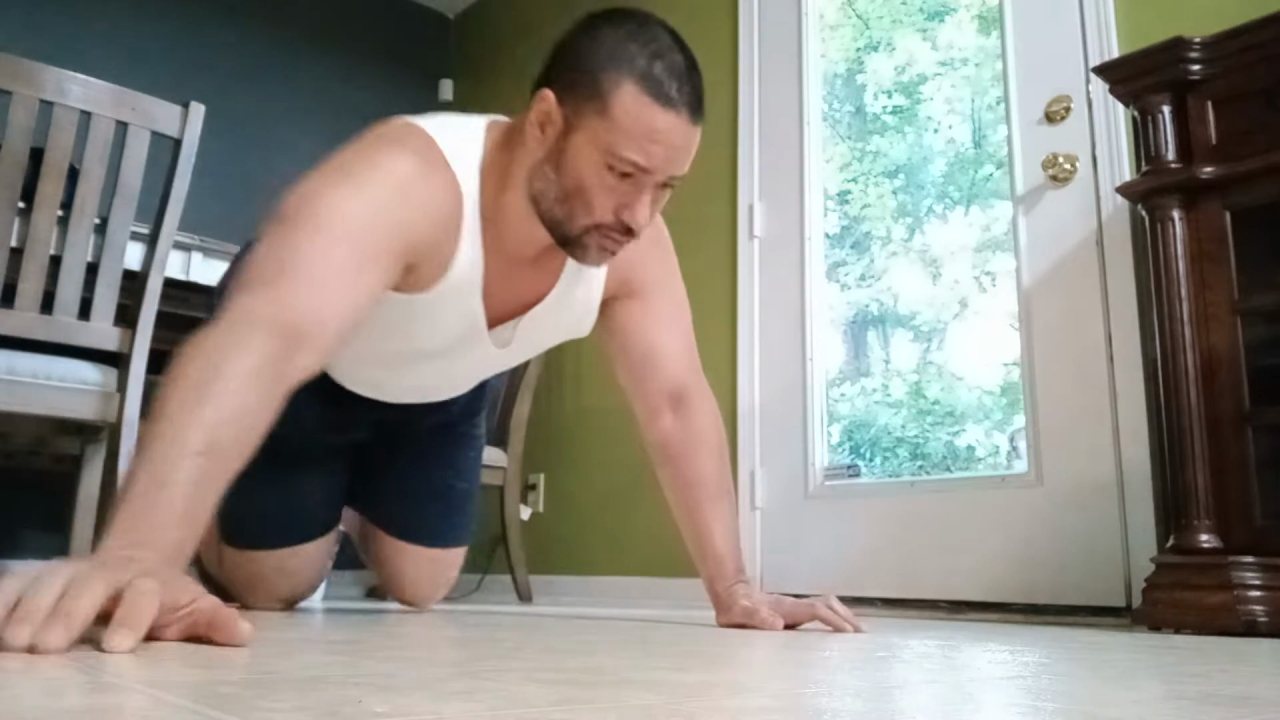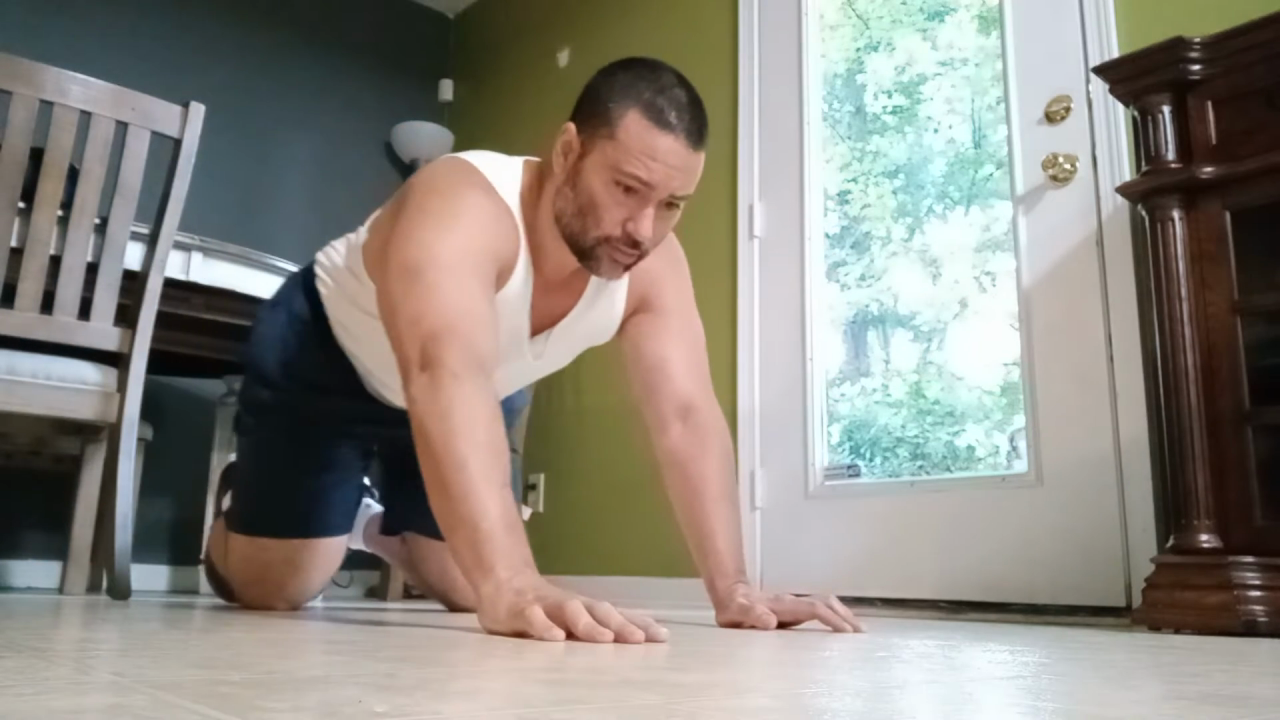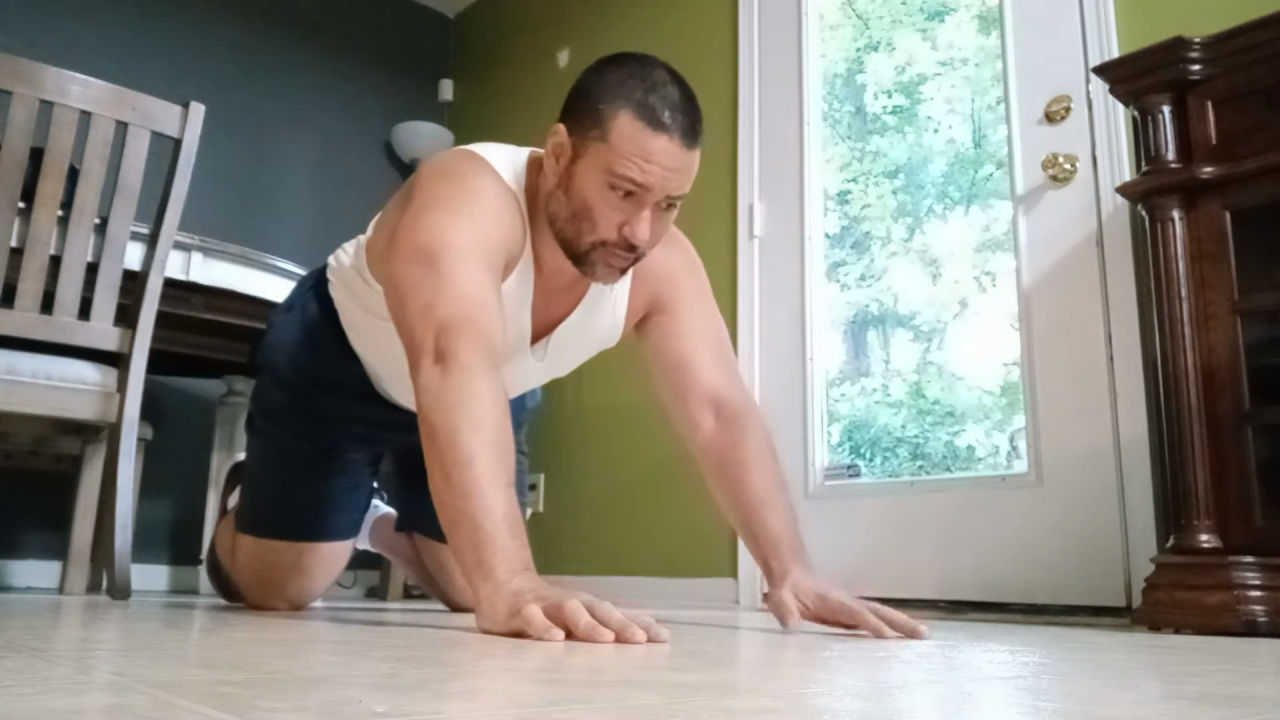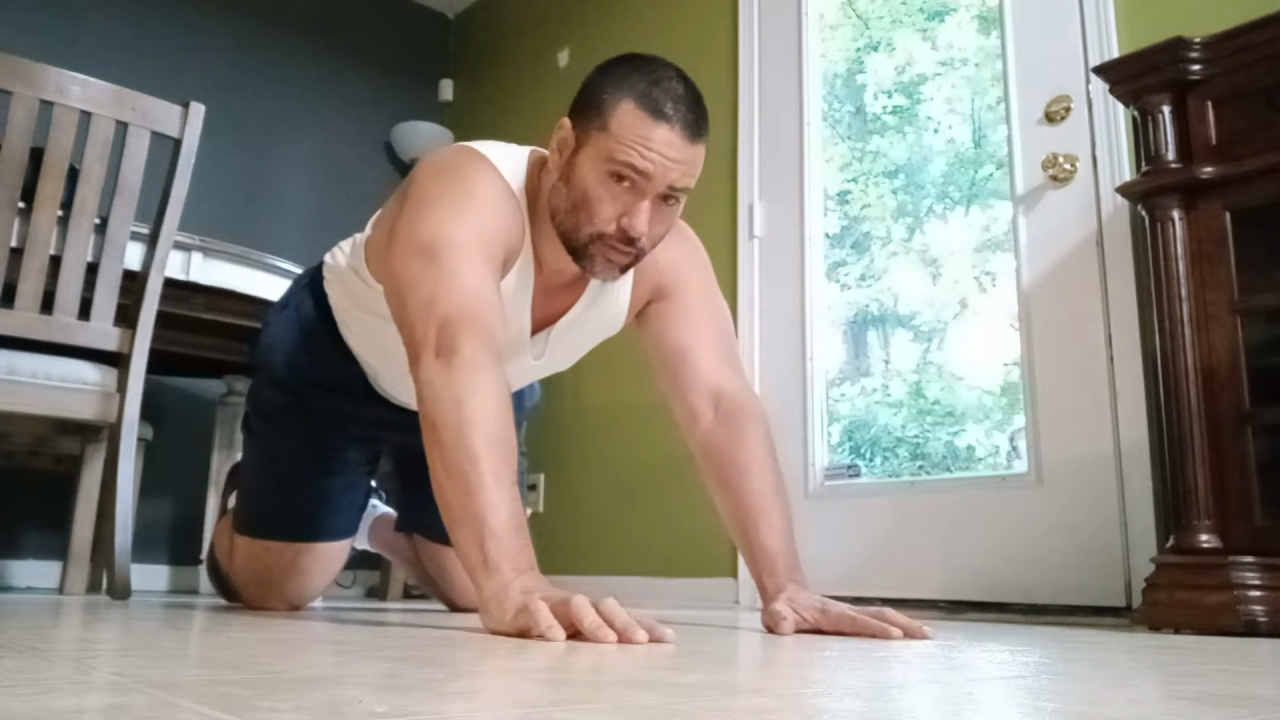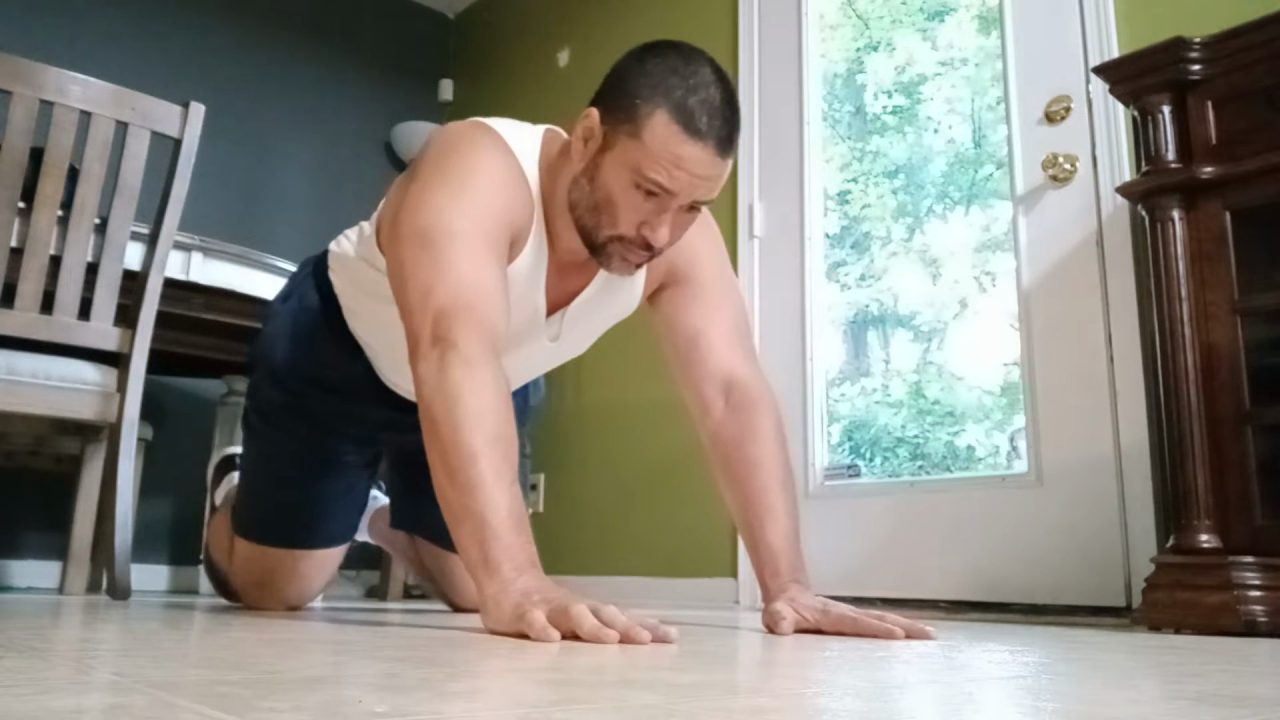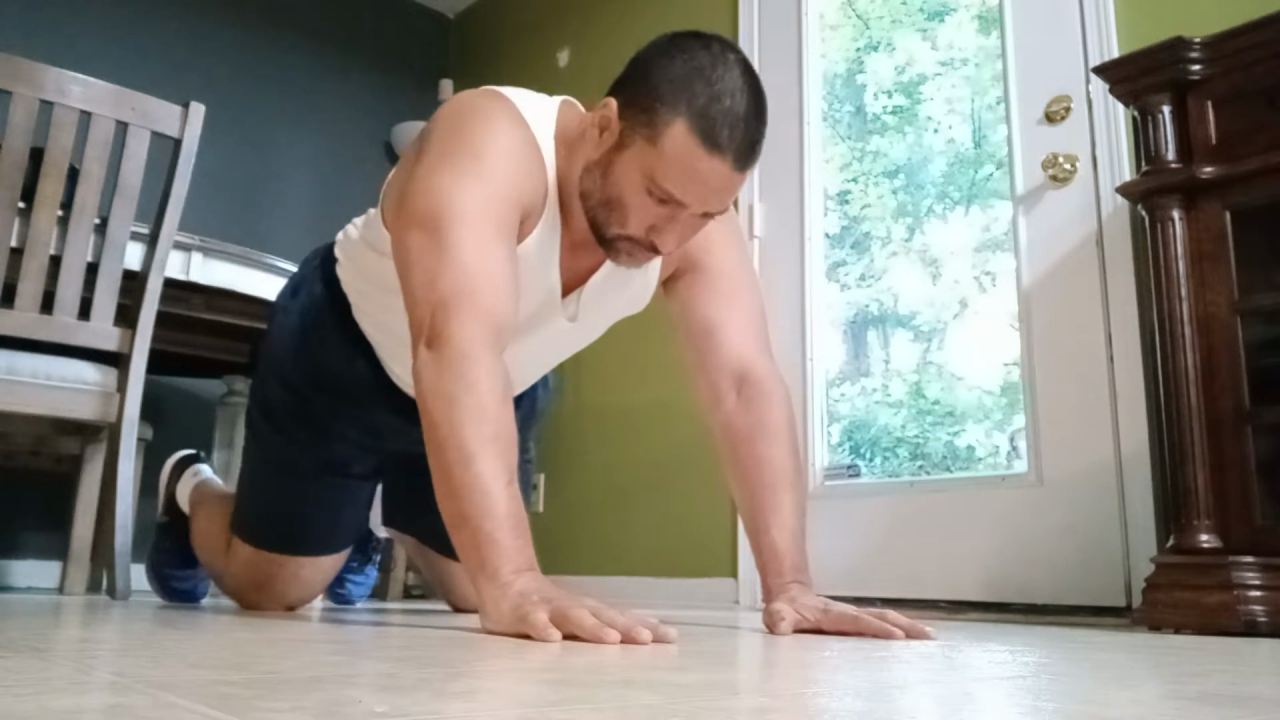
dt=0.7s
person 1, frame 1
left shoulder: (627, 241)
right shoulder: (407, 183)
left elbow: (678, 404)
right elbow: (263, 349)
left wrist: (732, 592)
right wrist: (137, 562)
left hip: (441, 390)
right hip: (312, 373)
left knee: (417, 592)
right knee: (272, 584)
left ankle: (350, 511)
person 1, frame 2
left shoulder: (654, 266)
right shoulder: (463, 208)
left elbow: (686, 418)
right elbow: (445, 379)
left wrist: (731, 589)
right wrist: (510, 586)
left hip: (470, 396)
right hip: (321, 355)
left knee: (468, 589)
right knee: (276, 589)
left ankle: (381, 525)
right ankle: (240, 501)
person 1, frame 3
left shoulder: (664, 266)
right shoulder: (467, 200)
left elbow: (721, 413)
right elbow: (454, 371)
left wrist: (791, 574)
right wrist: (511, 585)
left hip: (483, 394)
right hip: (337, 358)
left knee: (471, 589)
right knee: (283, 587)
left ankle: (398, 528)
right ankle: (250, 499)
person 1, frame 4
left shoulder: (670, 261)
right shoulder: (466, 196)
left elbow: (722, 409)
right elbow: (455, 366)
left wrist: (783, 587)
right wrist: (514, 584)
left hip: (474, 394)
right hip: (332, 358)
left knee: (471, 589)
right knee: (278, 589)
left ankle: (389, 529)
right ankle: (246, 501)
person 1, frame 5
left shoulder: (683, 241)
right shoulder: (477, 170)
left elbow: (733, 395)
right elbow: (453, 358)
left wrist: (788, 586)
right wrist: (517, 583)
left hip: (477, 389)
right hip: (335, 348)
left knee: (472, 594)
right knee: (278, 589)
left ankle: (383, 522)
right ankle: (235, 496)
person 1, frame 6
left shoulder: (697, 214)
right shoulder: (490, 144)
left elbow: (746, 386)
right elbow: (455, 350)
left wrist: (789, 583)
right wrist: (515, 582)
left hip: (493, 389)
right hip: (344, 352)
left knee: (474, 594)
right knee: (273, 589)
left ankle: (383, 512)
right ankle: (192, 493)
